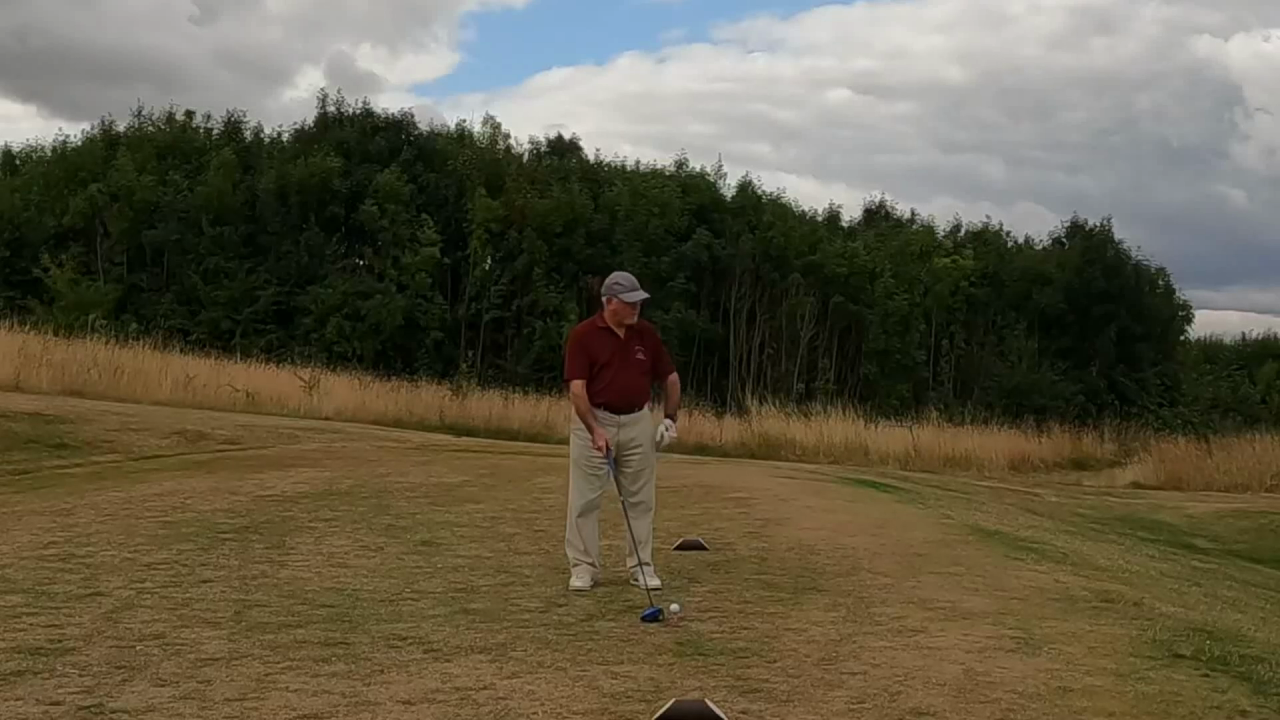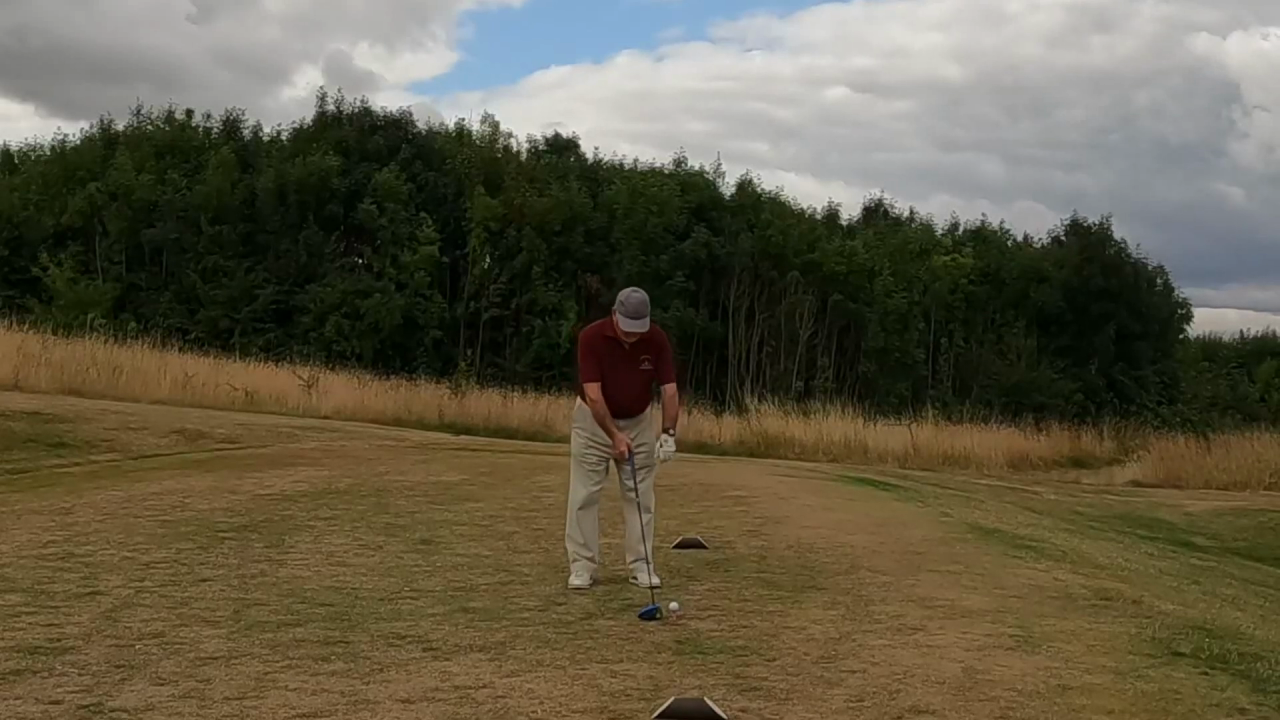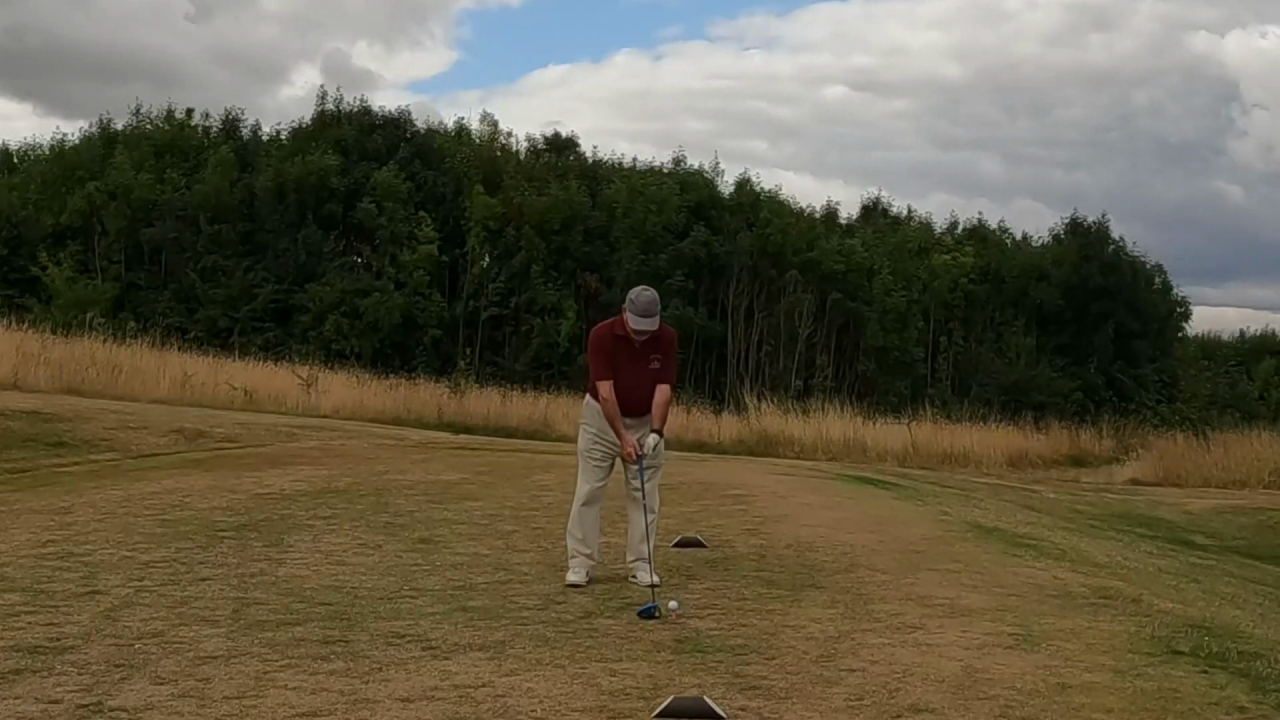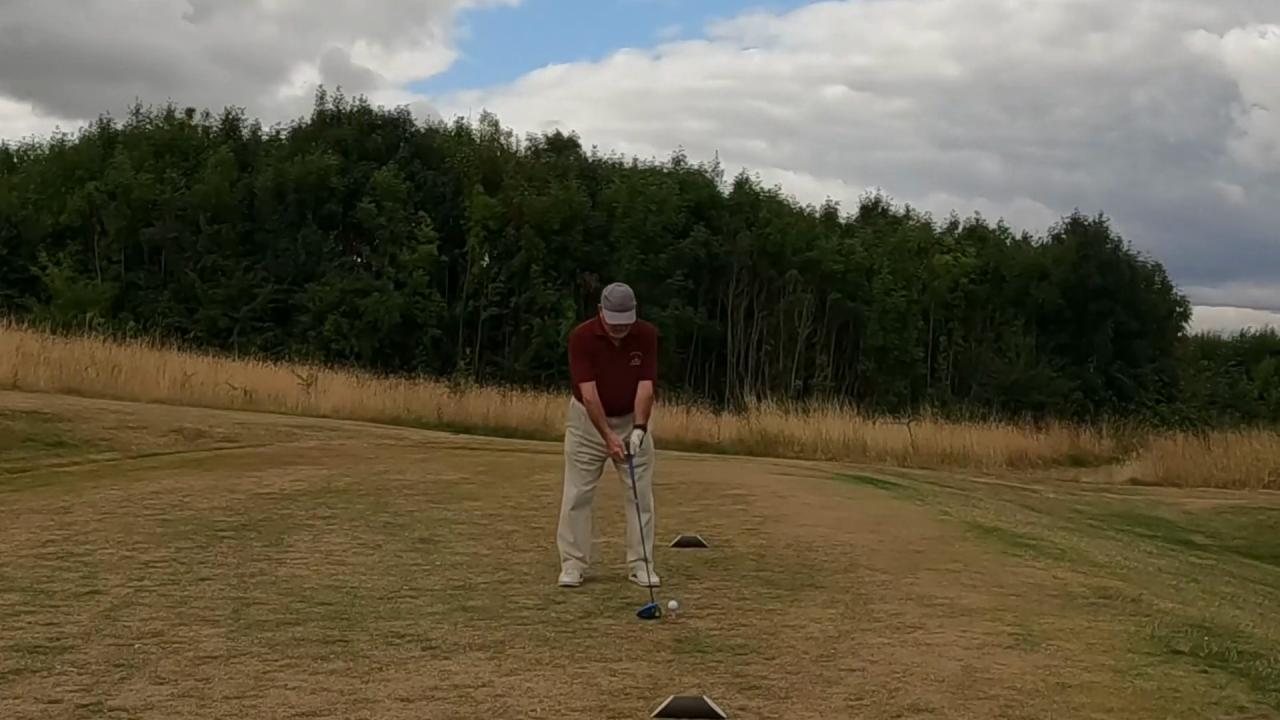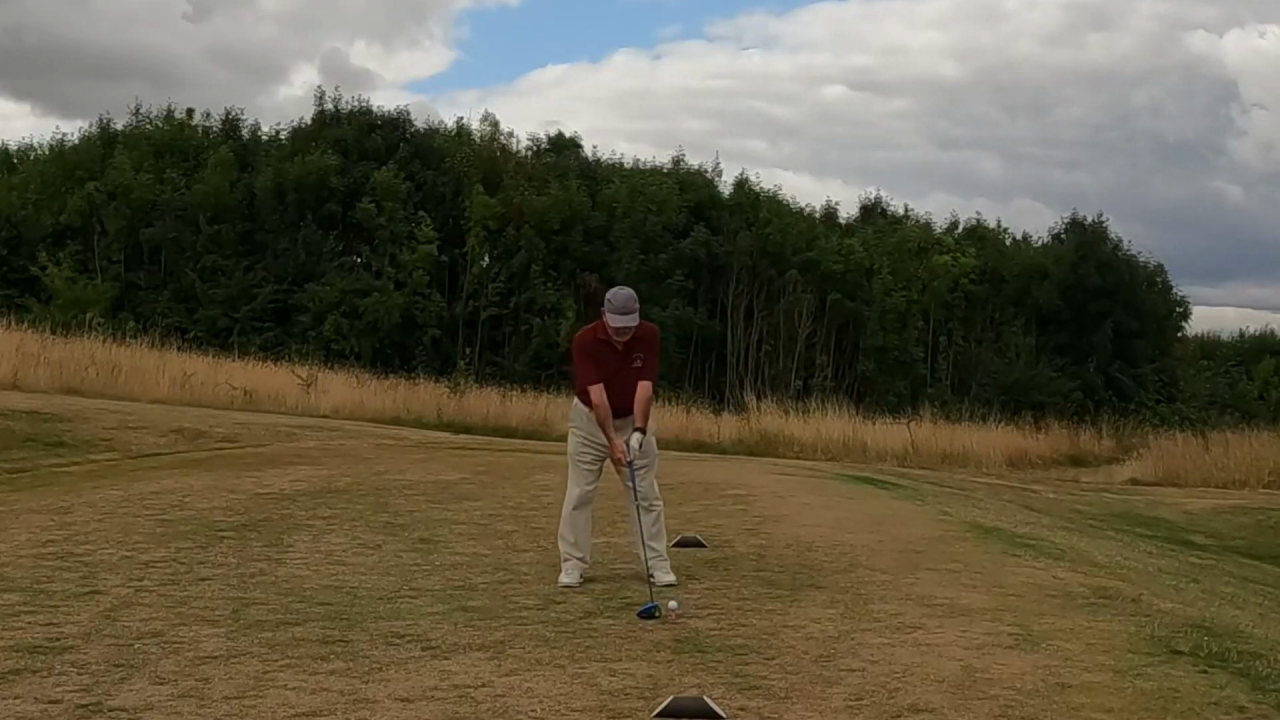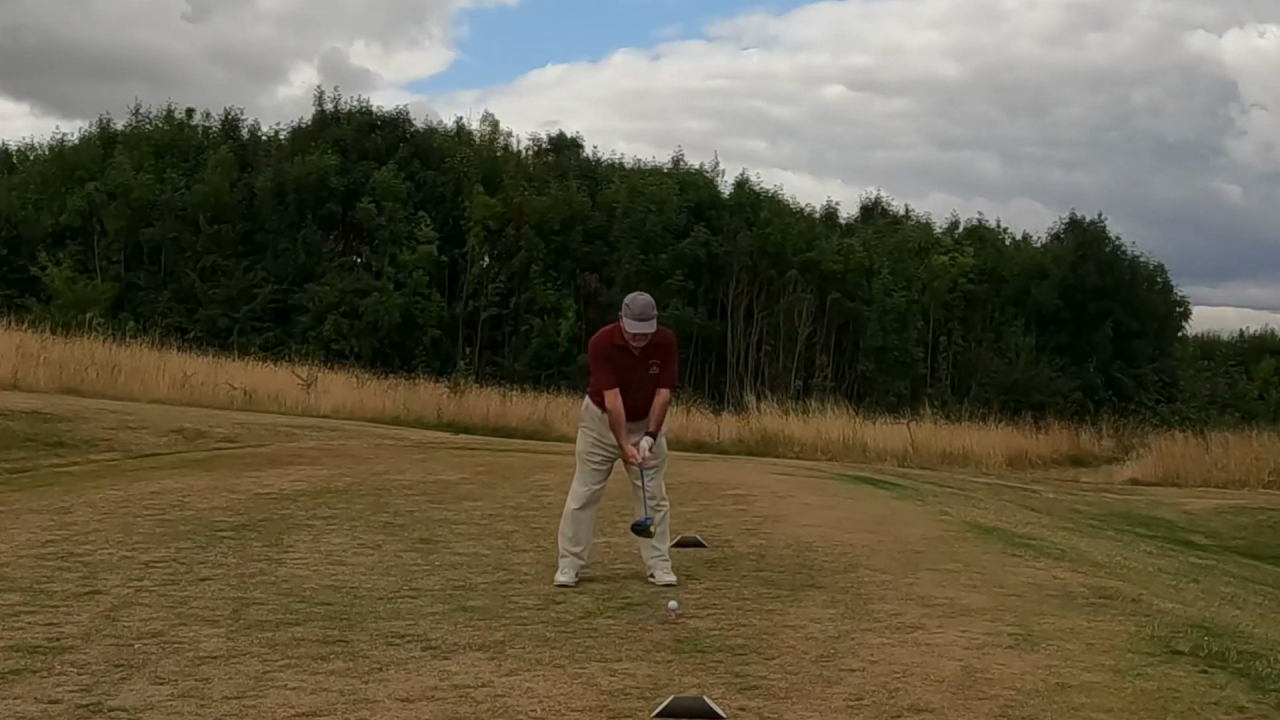
dt=0.4s
person 1, frame 1
left shoulder: (647, 333)
right shoulder: (583, 334)
left elbow: (670, 378)
right elbow: (577, 388)
left wrist: (669, 418)
right wrist: (594, 429)
left hip: (638, 422)
right hip: (594, 421)
left knee: (640, 500)
right knee: (585, 500)
left ankle: (641, 567)
right ankle: (583, 568)
person 1, frame 2
left shoulder: (657, 339)
right shoulder: (591, 337)
left elbow: (669, 389)
right elbow: (593, 393)
left wrist: (668, 434)
right wrist: (614, 436)
left hip: (638, 422)
right hip: (593, 421)
left knee: (641, 496)
right knee: (584, 495)
left ankle: (640, 564)
right ankle: (583, 566)
person 1, frame 3
left shoulder: (667, 338)
right shoulder: (602, 335)
left elbow: (663, 389)
right elbow: (605, 392)
left wrist: (656, 433)
right wrist: (622, 436)
left hip: (644, 422)
right hip: (601, 418)
left knee: (644, 496)
right knee: (588, 491)
left ankle: (640, 564)
right ankle: (580, 563)
person 1, frame 4
left shoulder: (646, 335)
right shoulder: (581, 336)
left elbow: (645, 386)
right elbow: (589, 392)
left wrist: (639, 429)
right wrist: (608, 436)
left hip: (631, 420)
right hip: (587, 419)
left knee: (640, 495)
right knee: (577, 494)
left ankle: (640, 563)
right ankle: (573, 564)
person 1, frame 5
left shoulder: (649, 335)
right shoulder: (585, 340)
left elbow: (645, 388)
right elbow: (597, 395)
left wrist: (638, 432)
right wrist: (612, 440)
left hip: (634, 420)
right hip: (590, 419)
left knee: (647, 494)
right knee: (579, 494)
left ankle: (657, 563)
right ankle: (573, 564)
person 1, frame 6
left shoulder: (666, 342)
right shoulder: (601, 343)
left elbow: (663, 393)
right elbow: (612, 399)
left wrist: (650, 437)
right wrist: (623, 445)
left hip: (645, 423)
right hip: (600, 419)
left knee: (654, 495)
right knee: (584, 493)
left ankle: (658, 563)
right ankle: (569, 564)
